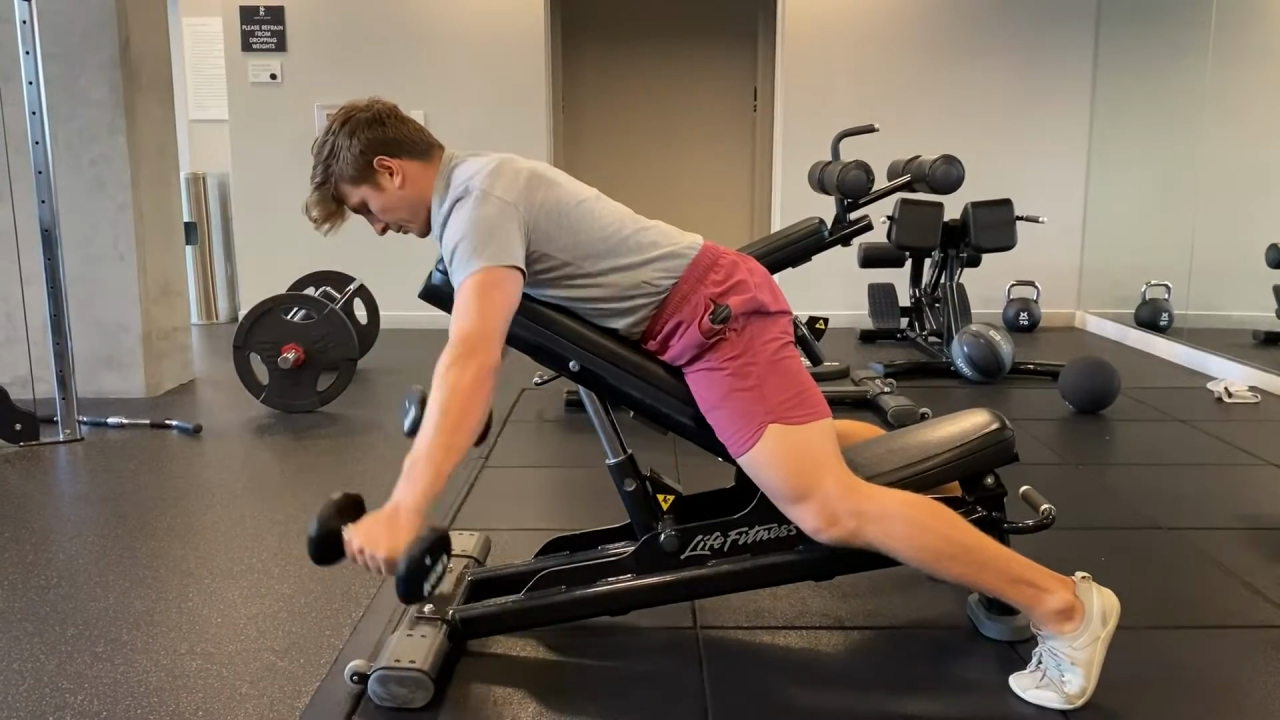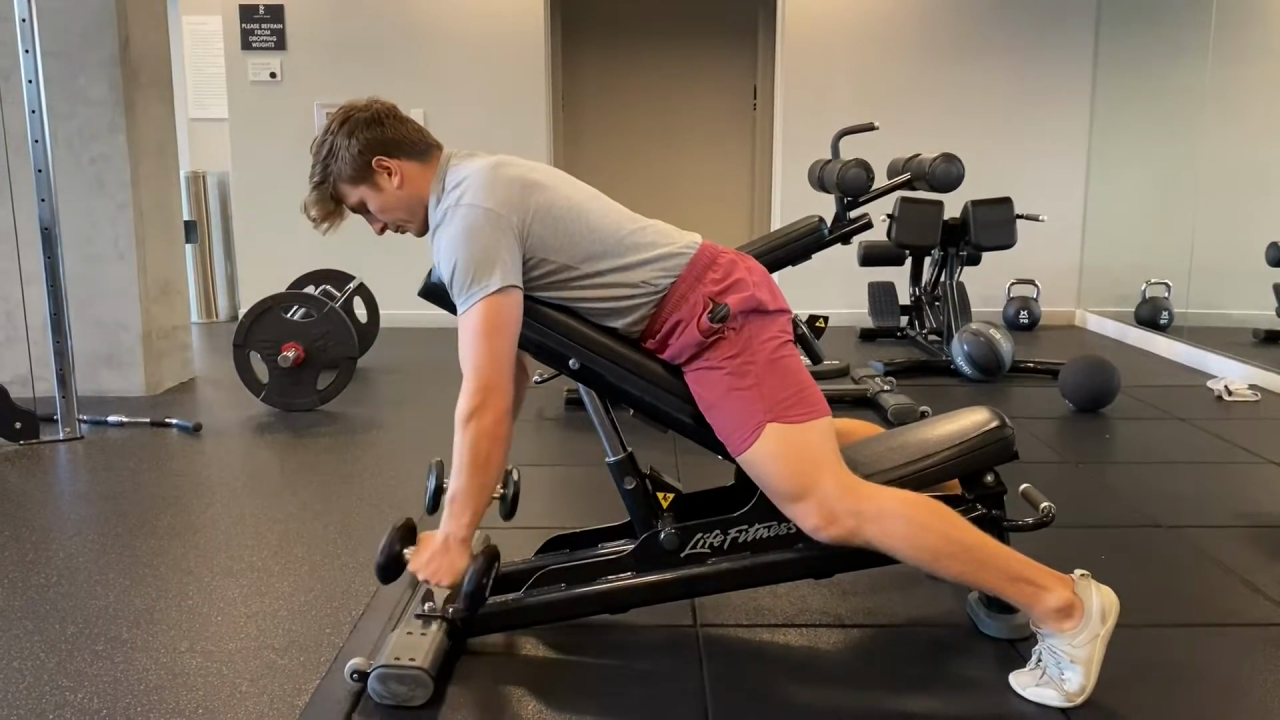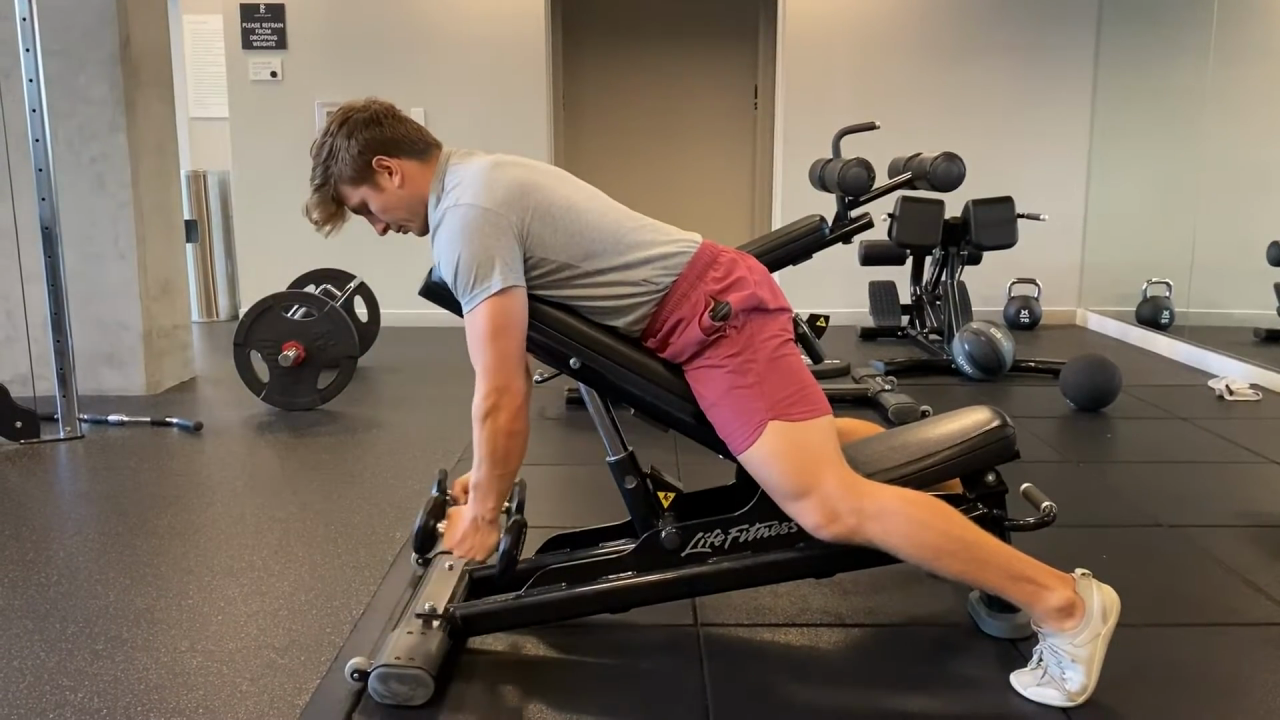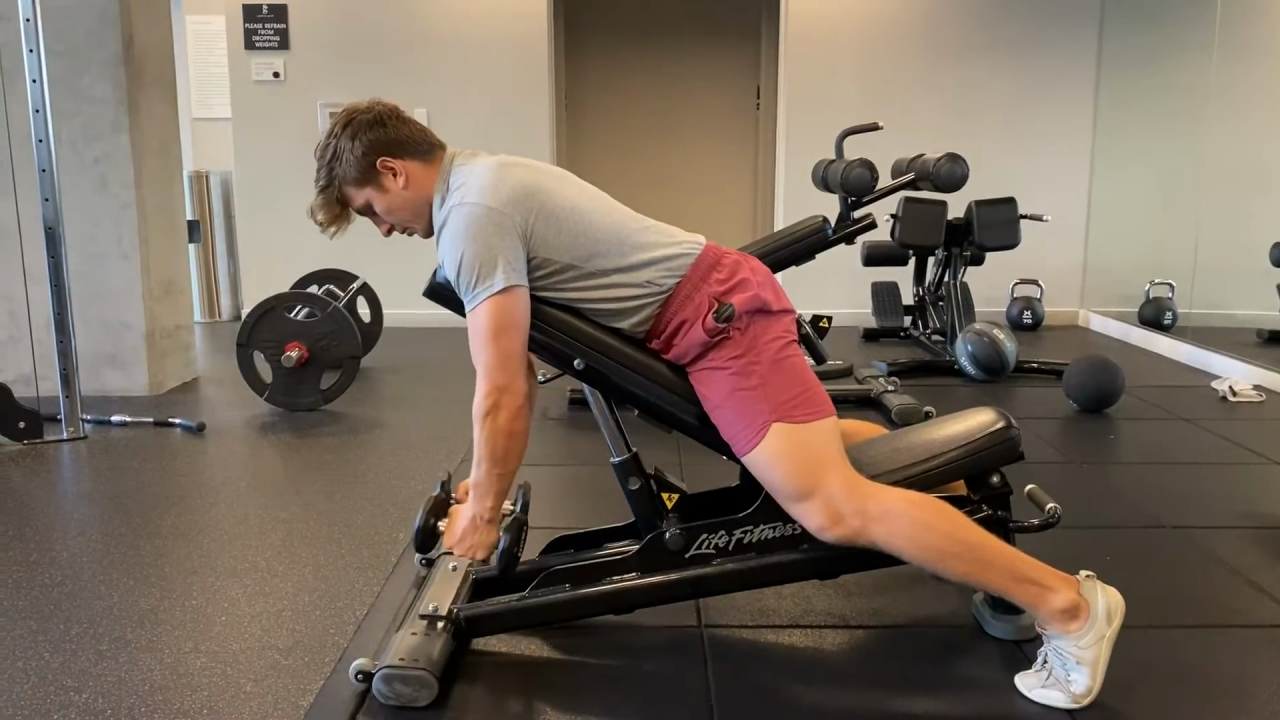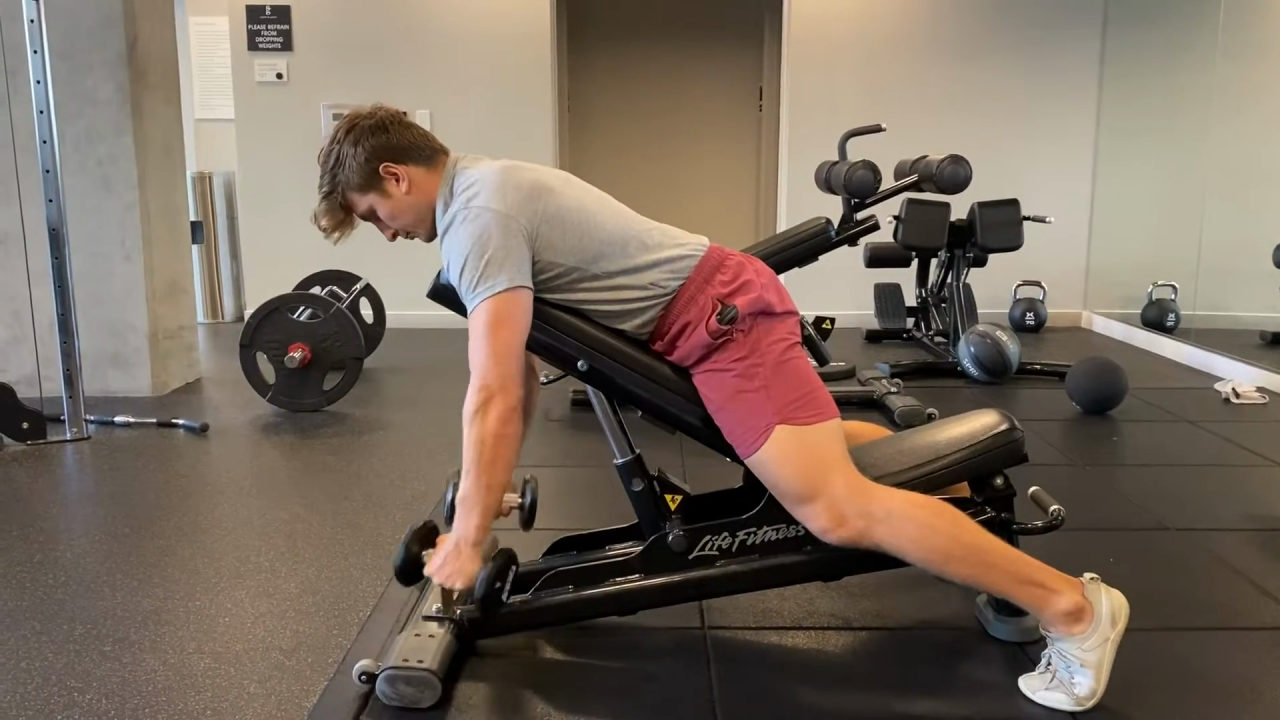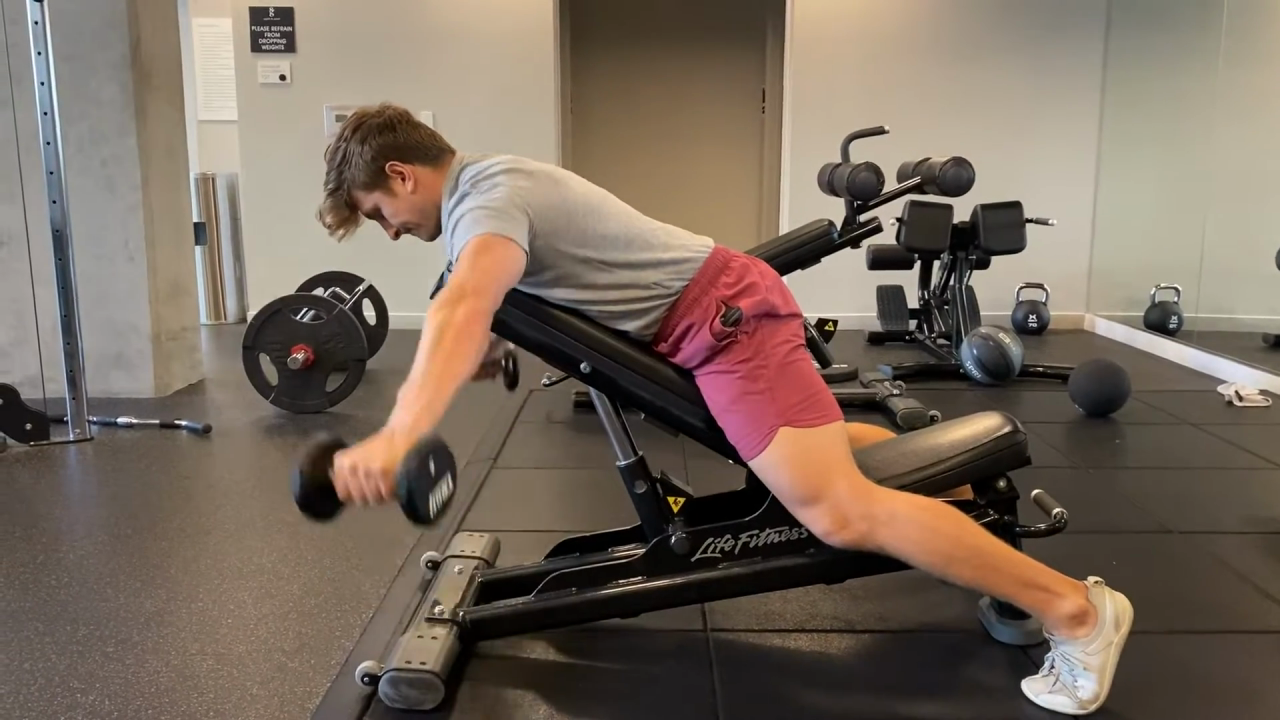
dt=0.4s
person 1, frame 1
left shoulder: (475, 204)
right shoulder: (479, 180)
left elbow: (470, 359)
right elbow: (483, 337)
left wrist: (402, 514)
right wrist: (453, 410)
left hip: (712, 313)
right hip: (706, 302)
left knee: (828, 509)
right knee: (809, 441)
left ankle: (1062, 605)
person 1, frame 2
left shoulder: (468, 217)
right shoulder: (479, 179)
left elbow: (483, 397)
right elbow: (509, 358)
left wrist: (453, 538)
right wrist: (483, 460)
left hip: (712, 313)
right hip: (709, 297)
left knee: (827, 508)
right knee: (811, 439)
left ankle: (1062, 601)
person 1, frame 3
left shoulder: (467, 218)
right shoulder: (480, 179)
left elbow: (502, 393)
right elbow: (515, 366)
left wrist: (485, 514)
right wrist: (487, 471)
left hip: (711, 312)
right hip: (710, 296)
left knee: (828, 506)
right knee: (811, 439)
left ankle: (1061, 601)
person 1, frame 4
left shoulder: (472, 217)
right shoulder: (484, 179)
left elbow: (502, 392)
right elbow: (518, 366)
left wrist: (484, 512)
right wrist: (489, 475)
left hip: (715, 315)
right hip: (713, 297)
left knee: (832, 508)
right knee: (813, 438)
left ankle: (1067, 603)
person 1, frame 5
left shoulder: (478, 220)
right shoulder: (487, 186)
left elbow: (493, 394)
right elbow: (520, 362)
left wrist: (468, 539)
right wrist: (497, 477)
left hip: (720, 315)
right hip: (718, 300)
left knee: (836, 508)
right knee: (817, 442)
left ankle: (1071, 605)
person 1, frame 6
left shoulder: (484, 198)
right shoulder: (489, 180)
left elbow: (459, 315)
right elbow: (496, 307)
left wrist: (396, 439)
right wrist: (487, 354)
left hip: (723, 317)
right hip: (718, 304)
left knee: (839, 512)
right knee: (818, 443)
left ankle: (1075, 609)
